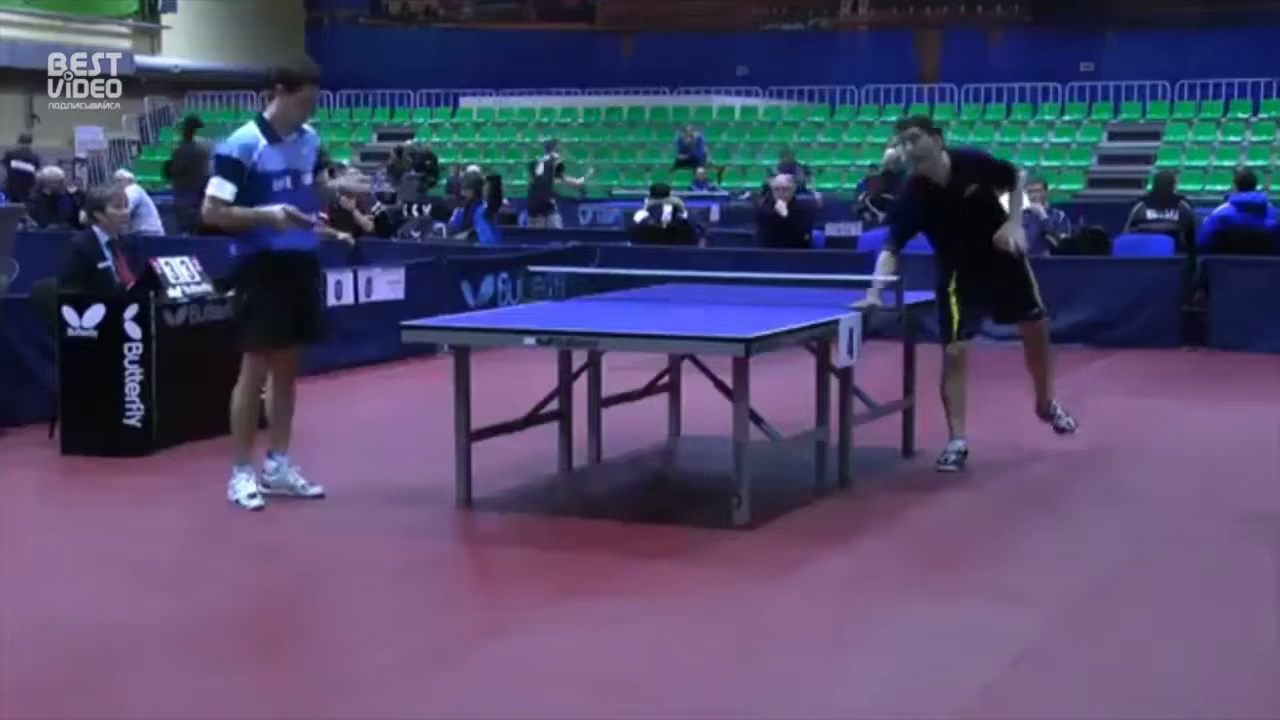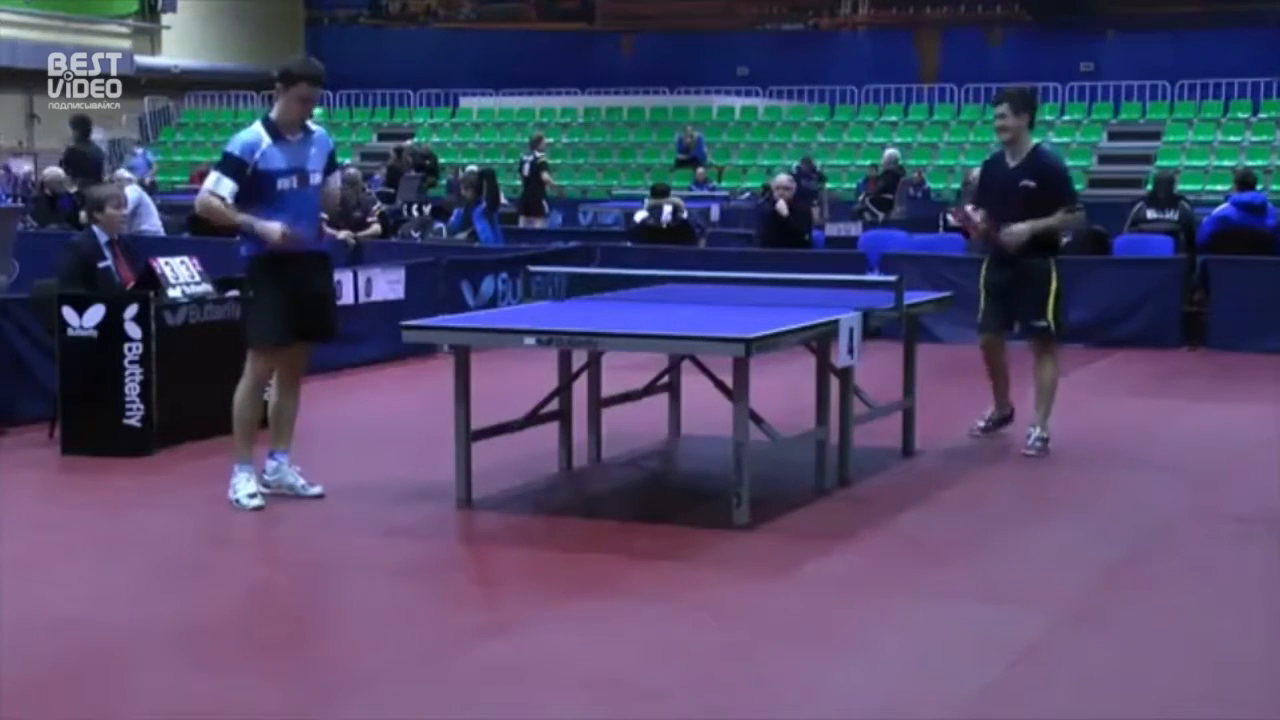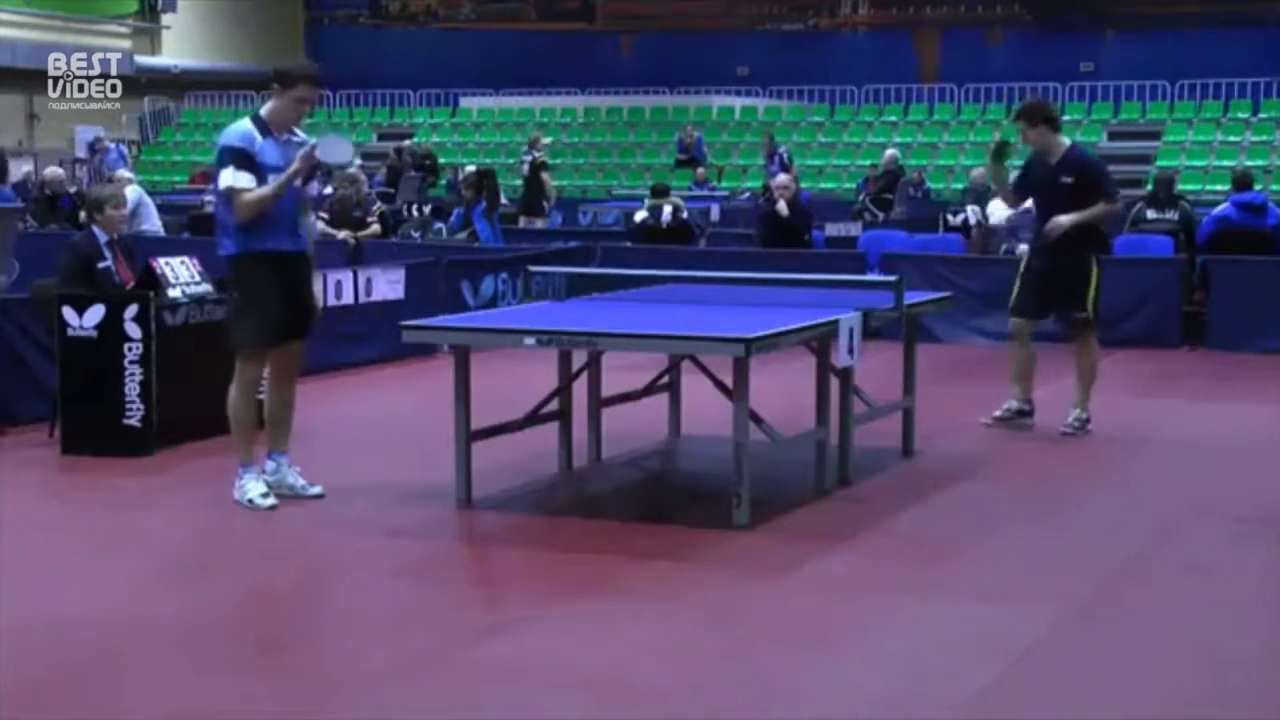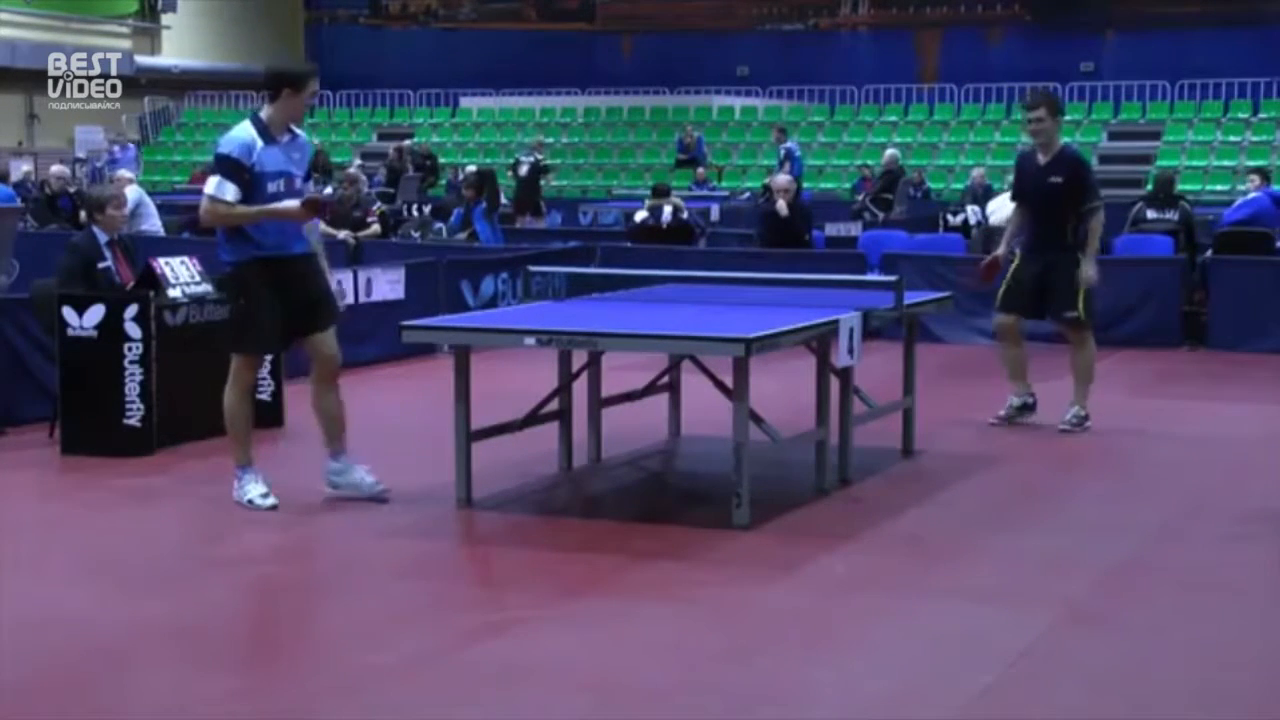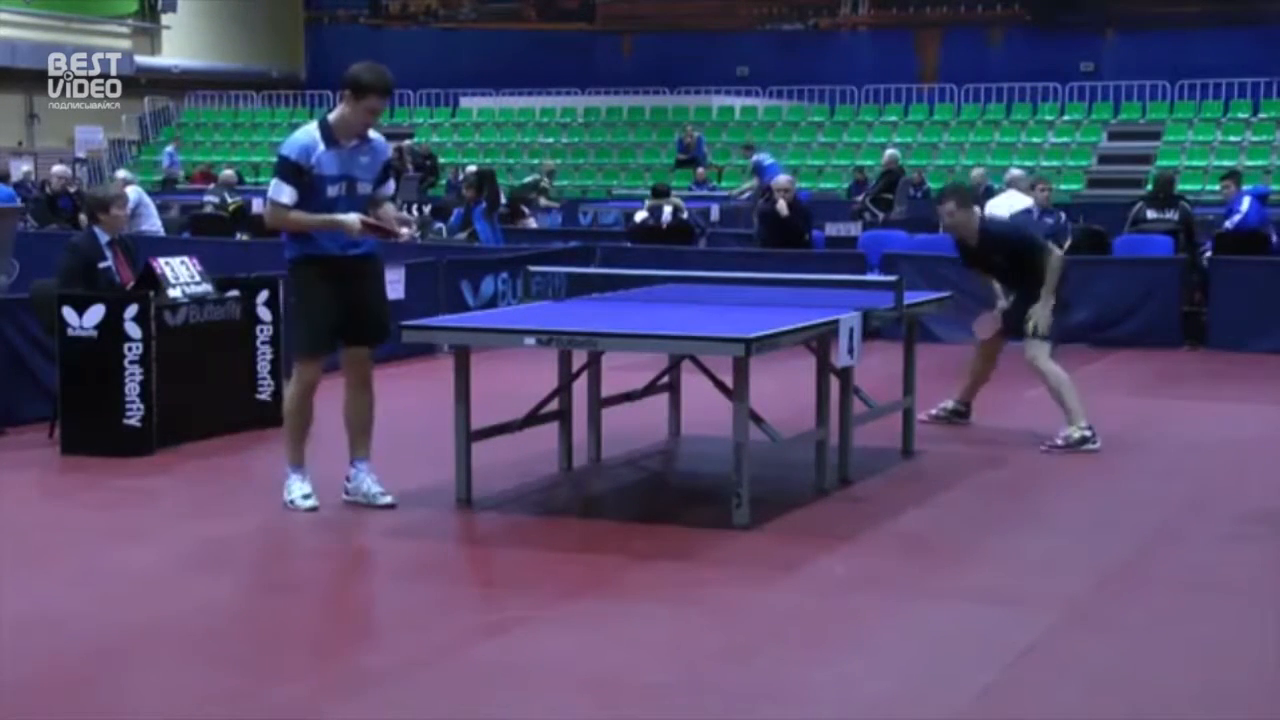
dt=1s
person 1, frame 1
left shoulder: (310, 139)
right shoulder: (242, 145)
right elbow: (212, 210)
left wrist: (340, 191)
right wrist: (265, 214)
left hip: (303, 263)
right hip: (262, 267)
left knee: (288, 369)
right knee: (256, 368)
left ankle: (278, 465)
right ankle: (241, 472)
person 1, frame 2
left shoulder: (321, 140)
right shoulder: (249, 144)
right elbow: (206, 203)
left wrist: (332, 199)
right wrist: (258, 226)
left hip: (313, 264)
right hip: (270, 267)
left knee: (293, 369)
right knee: (260, 368)
left ankle: (278, 466)
right ankle: (242, 472)
person 1, frame 3
left shoulder: (302, 143)
right shoulder: (239, 138)
right elbow: (243, 208)
left wrist: (310, 270)
right wrist: (290, 174)
left hip: (293, 263)
right hip: (253, 265)
left knee: (287, 367)
right knee: (250, 369)
left ankle: (278, 465)
right ankle: (246, 474)
person 1, frame 4
left shoulder: (301, 143)
right shoulder: (238, 144)
right elbow: (210, 212)
left wrist: (321, 263)
right wrist: (276, 210)
left hip: (297, 263)
right hip: (254, 270)
left knee: (329, 362)
right knee: (245, 373)
left ankle: (340, 466)
right ankle: (244, 475)
person 1, frame 5
left shoulder: (378, 148)
right shoulder: (301, 146)
right elbow: (274, 215)
left wrist: (392, 220)
right wrist: (336, 221)
left hip: (362, 266)
right hip: (314, 268)
left knee: (361, 372)
right knee: (307, 375)
left ankle: (358, 473)
right ankle: (295, 473)
person 2, frame 1
left shoulder: (975, 162)
right shoulder: (913, 196)
left elbow: (1015, 180)
right elbow: (890, 248)
left wrist: (1014, 223)
right wrist: (875, 290)
left hip: (1004, 258)
right hip: (959, 274)
left knee: (1035, 328)
right knee: (954, 353)
left ankle: (1045, 402)
right ankle: (957, 441)
person 2, frame 2
left shoulder: (1048, 165)
right shoulder: (991, 166)
left elbow: (1074, 217)
right elbow: (981, 214)
left wrist: (1029, 228)
right wrist: (973, 222)
left hip: (1036, 267)
right hip: (997, 265)
left knee: (1043, 345)
right knee: (989, 341)
left ankle: (1040, 428)
right ankle: (1002, 407)
person 2, frame 3
left shoulder: (1085, 162)
right shoulder: (1035, 164)
left elbow: (1113, 205)
right elbow: (1013, 200)
left wrist: (1074, 218)
right wrist: (997, 172)
left hip: (1077, 260)
right hip: (1039, 256)
left knee: (1083, 333)
right knee: (1019, 327)
left ankle: (1081, 410)
right ankle: (1022, 403)
person 2, frame 4
left shoulder: (1074, 162)
right shoulder: (1024, 161)
left elbow: (1094, 213)
left wrist: (1090, 261)
right wrist: (1004, 244)
left hip: (1067, 259)
right hip: (1030, 257)
left knee: (1077, 332)
right knee: (1004, 323)
left ankle: (1079, 408)
right ankle: (1022, 397)
person 2, frame 5
left shoulder: (1003, 233)
right shoulder: (963, 243)
left elbow: (1054, 255)
left wrist: (1045, 302)
right wrist: (1001, 298)
left hip: (1040, 295)
right hip: (1019, 292)
left knee: (1036, 355)
right knee: (987, 343)
left ankle: (1082, 430)
right ankle: (960, 405)
